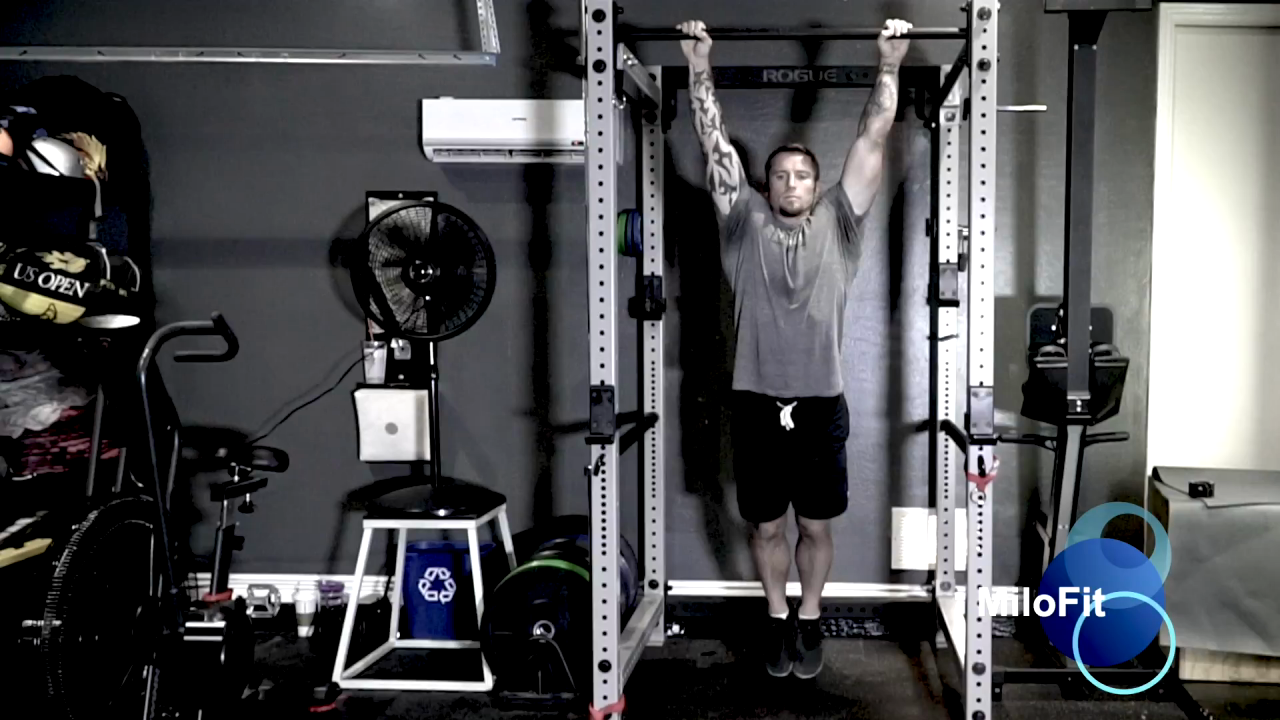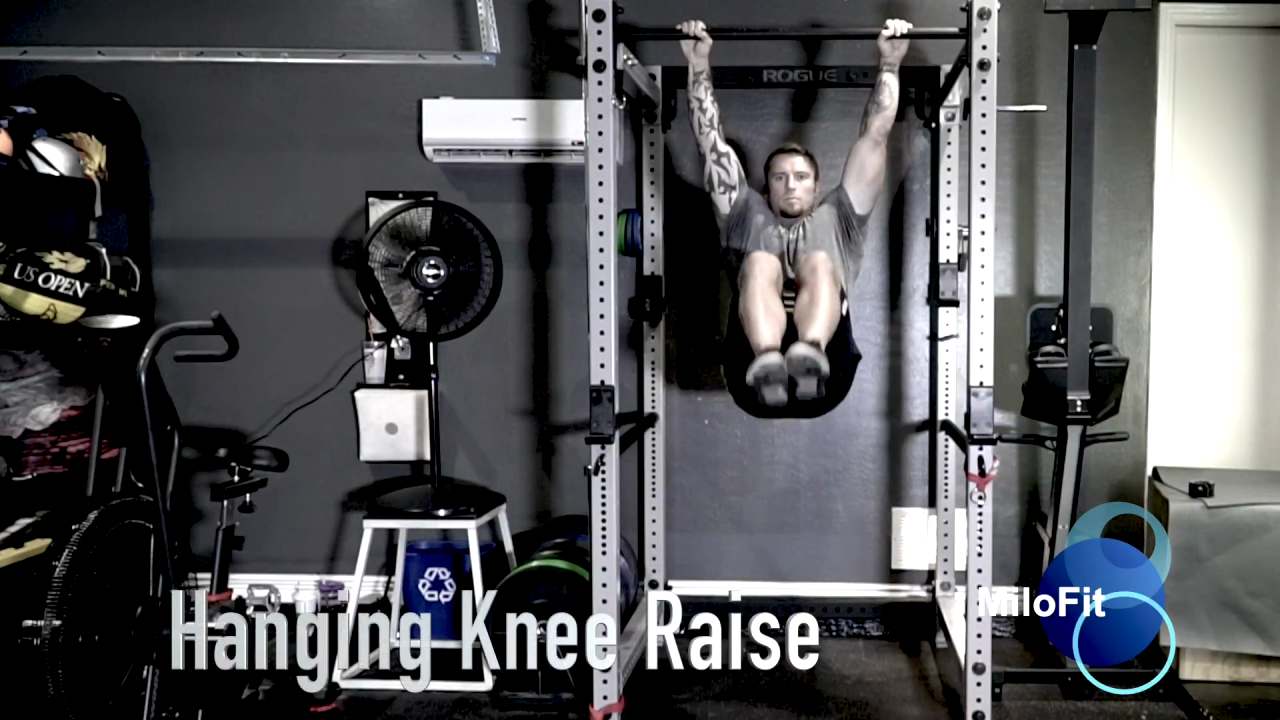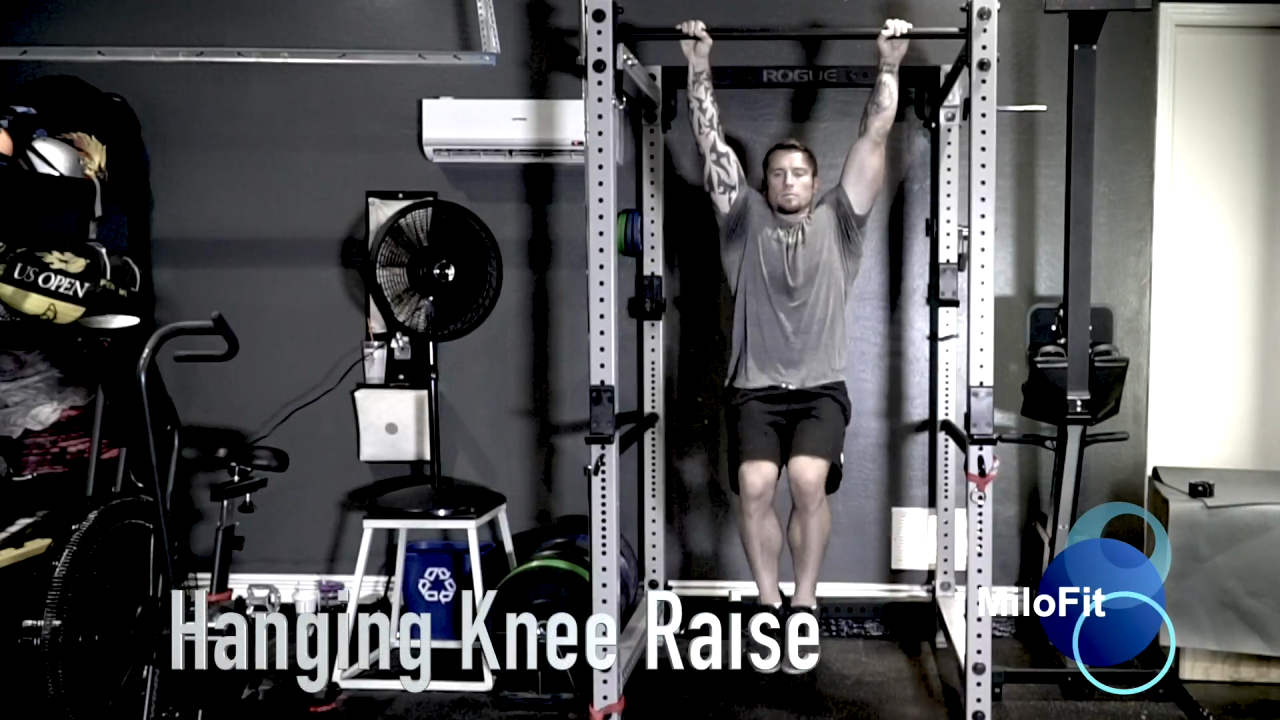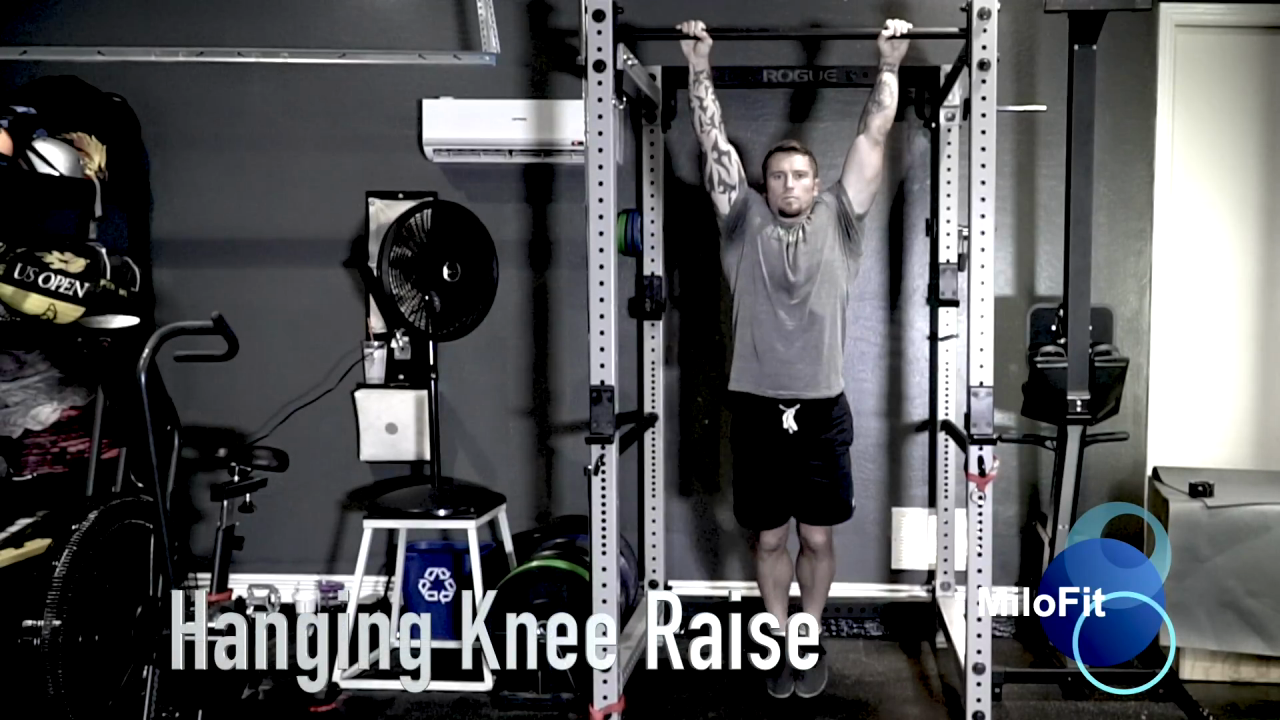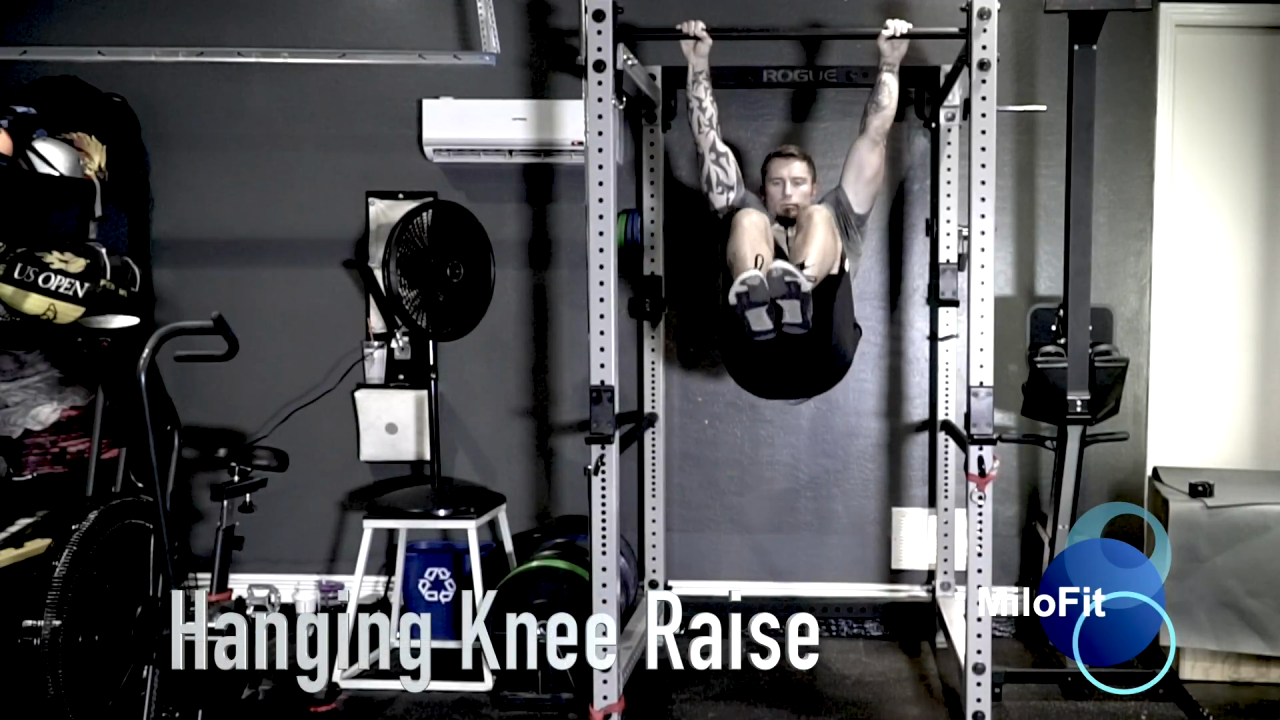
dt=1s
person 1, frame 1
left shoulder: (838, 219)
right shoulder: (744, 220)
left elbow: (871, 141)
right elbow: (715, 144)
left wrist: (888, 65)
right wrist: (700, 67)
left hip: (820, 403)
right hip: (756, 403)
left knee: (815, 524)
right knee: (766, 525)
left ankle: (809, 618)
right ankle: (779, 619)
person 1, frame 2
left shoulder: (836, 217)
right shoulder: (748, 214)
left elbow: (874, 138)
right elbow: (711, 142)
left wrist: (889, 65)
right wrist: (699, 66)
left hip: (825, 366)
left knee: (818, 263)
right knee: (761, 264)
left ankle: (809, 356)
right ankle: (768, 362)
person 1, frame 3
left shoulder: (838, 219)
right shoulder: (744, 217)
left elbow: (873, 138)
right elbow: (712, 144)
left wrist: (888, 66)
right wrist: (699, 68)
left hip: (820, 389)
right hip: (755, 389)
left knee: (809, 486)
right knee: (754, 487)
left ankle: (803, 613)
right ankle: (769, 613)
person 1, frame 4
left shoulder: (839, 217)
right shoulder: (743, 220)
left elbow: (872, 138)
right elbow: (714, 144)
left wrist: (889, 65)
right wrist: (698, 67)
left hip: (822, 411)
right hip: (757, 409)
left knee: (817, 539)
right knee: (769, 540)
left ankle: (810, 639)
right ankle: (778, 641)
person 1, frame 5
left shoulder: (836, 213)
right shoulder: (747, 210)
left elbow: (873, 138)
right elbow: (709, 143)
left wrist: (889, 63)
right wrist: (698, 65)
left hip: (821, 354)
right hip: (757, 329)
left knee: (815, 230)
right knee: (747, 226)
left ankle: (798, 293)
right ankle: (754, 293)
